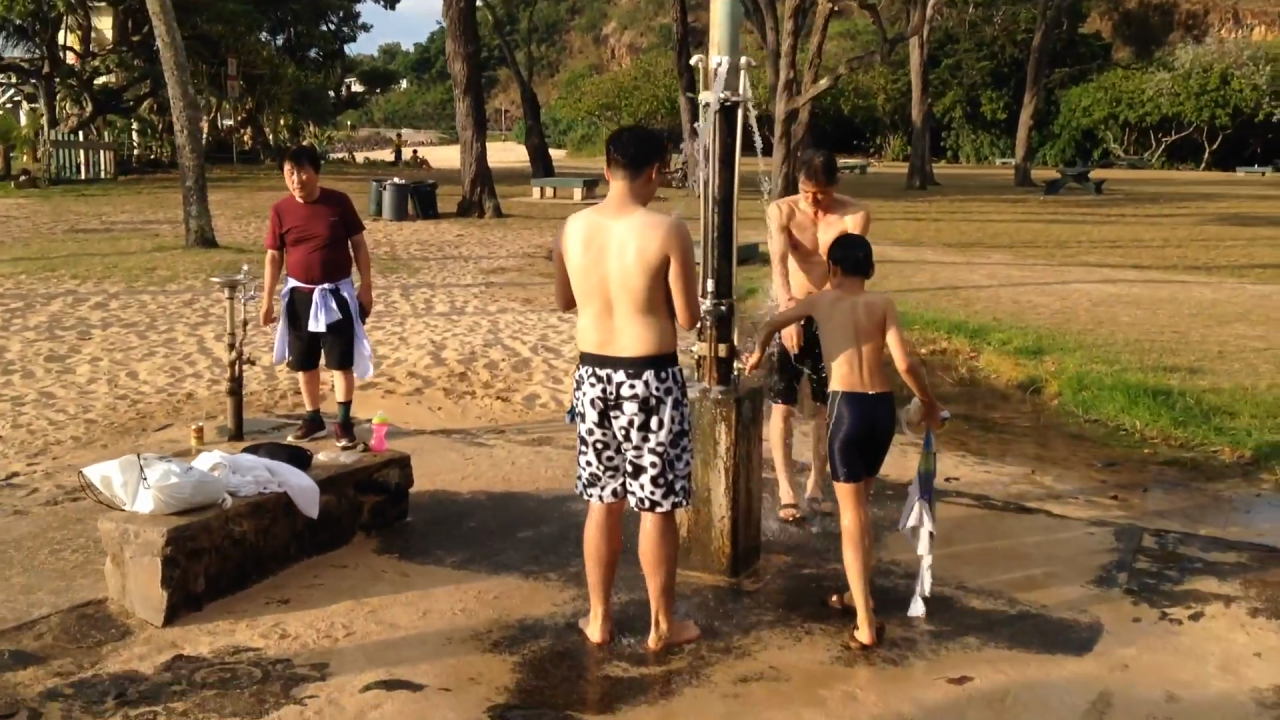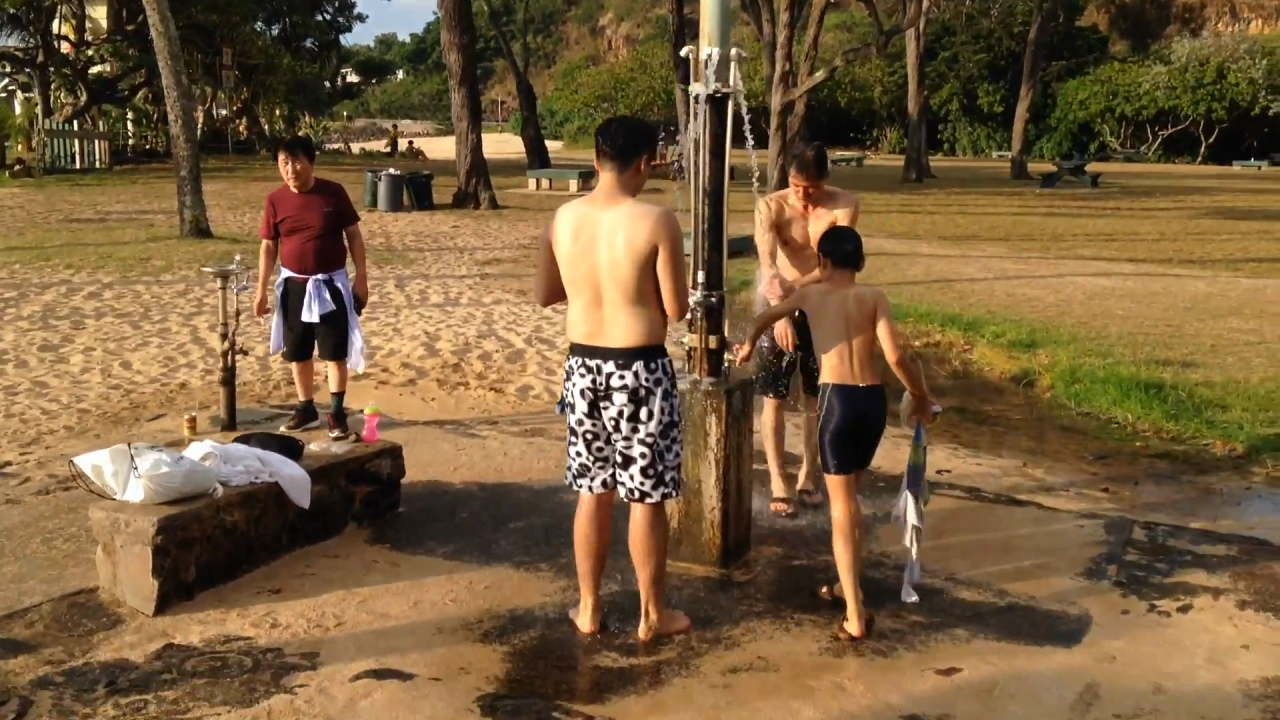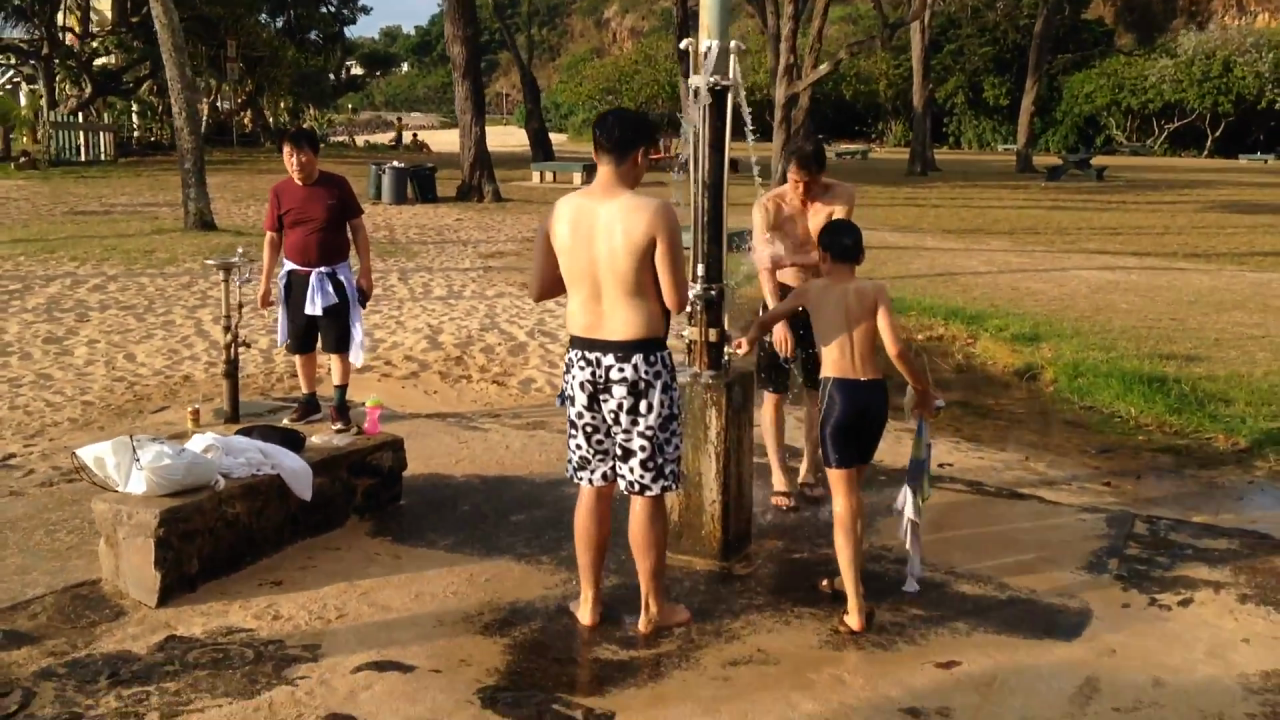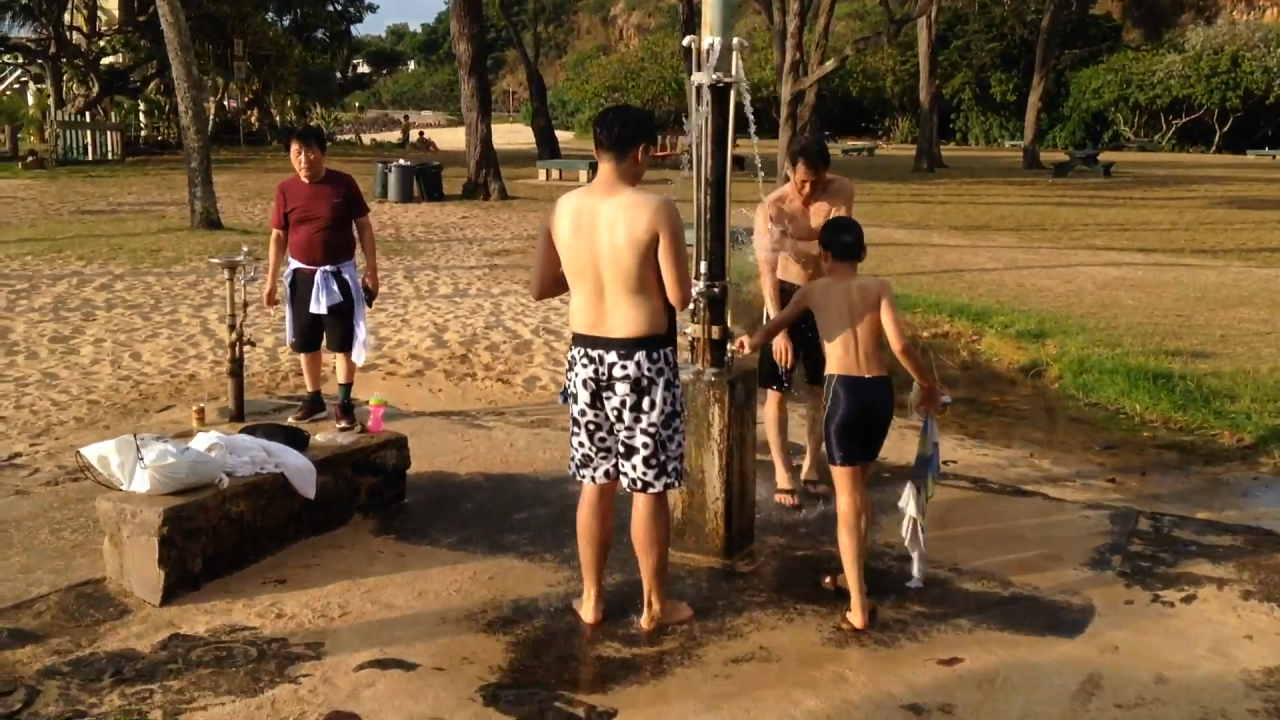
dt=0.1s
person 1, frame 1
left shoulder: (573, 227)
right shoulder: (666, 231)
right elbow: (688, 319)
left hip: (593, 375)
right hip: (650, 379)
left knee: (602, 500)
right knee: (656, 506)
left ankle: (599, 617)
right ankle: (663, 624)
person 1, frame 2
left shoulder: (563, 218)
right shoulder: (656, 221)
left elbow: (546, 295)
right elbow: (676, 309)
left hip: (583, 366)
right hip: (640, 369)
left knee: (592, 491)
right knee: (646, 497)
left ankle: (589, 608)
right ankle: (653, 614)
person 1, frame 3
left shoulder: (561, 211)
right shoulder: (654, 213)
left elbow: (539, 290)
right elbow: (676, 302)
right wrist: (671, 271)
left hip: (584, 359)
right hip: (639, 363)
left knee: (593, 484)
right knee: (646, 489)
left ankle: (589, 600)
right ankle: (653, 607)
person 1, frame 4
left shoulder: (563, 209)
right shoulder: (657, 210)
left elbow: (540, 288)
right elbow: (680, 297)
right wrist: (655, 271)
left hip: (586, 356)
right hip: (642, 359)
left knee: (595, 481)
right knee: (648, 487)
left ankle: (592, 598)
right ankle: (655, 605)
person 2, frame 1
left shoulder: (820, 301)
right shoulder: (883, 303)
left elbow: (773, 324)
right elbow: (904, 363)
left wrist: (758, 354)
right wrist: (929, 403)
left hip: (846, 407)
right hip: (882, 407)
left knee: (851, 515)
right knee: (860, 503)
left ankle: (865, 624)
right ankle: (859, 594)
person 2, frame 2
left shoulder: (811, 293)
right shoulder: (875, 296)
left elbow: (764, 319)
right elbow: (895, 356)
left wrist: (749, 347)
right wrist: (921, 395)
left hip: (836, 400)
right hip: (873, 400)
left knee: (841, 509)
right knee: (850, 496)
left ankle: (855, 616)
right ankle: (847, 587)
person 2, frame 3
left shoulder: (811, 289)
right shoulder: (876, 290)
left elbow: (767, 320)
right elbow: (895, 349)
left wrist: (749, 342)
right wrist: (923, 389)
left hip: (838, 394)
right hip: (874, 394)
left knee: (843, 503)
right knee: (853, 489)
left ankle: (855, 610)
right ankle: (849, 581)
person 2, frame 4
left shoulder: (814, 290)
right shoulder: (879, 286)
left elbow: (777, 325)
right elbow: (899, 344)
left wrist: (754, 341)
right wrist: (929, 385)
left hip: (843, 391)
right hip: (880, 391)
left knee: (847, 501)
right knee: (858, 489)
left ankle: (858, 608)
right ankle: (851, 577)
person 3, frame 1
left shoulder: (856, 214)
right shoulder: (781, 211)
right elbow: (778, 263)
left wrist: (807, 302)
right wrist: (786, 314)
right hip: (788, 314)
left knee: (827, 407)
right knee: (783, 407)
left ankle: (816, 485)
right ankle: (786, 491)
person 3, frame 2
left shoulder: (845, 205)
right shoulder: (770, 206)
right elbow: (767, 261)
left wrist: (793, 281)
right wrist: (780, 314)
right hip: (781, 304)
left knee: (817, 399)
right knee: (774, 400)
left ankle: (807, 478)
right ankle: (778, 483)
person 3, frame 3
left shoulder: (842, 195)
right shoulder: (768, 205)
right elbow: (763, 263)
left wrist: (787, 259)
right wrist: (777, 318)
right hip: (781, 299)
left knee: (818, 392)
right knee: (774, 394)
left ankle: (807, 471)
right ankle: (779, 477)
person 3, frame 4
left shoulder: (842, 190)
right shoulder: (770, 209)
right elbow: (767, 272)
left wrist: (791, 246)
right wrist: (777, 329)
right hip: (786, 295)
left knee: (820, 389)
right knee: (777, 392)
left ankle: (810, 468)
right ankle: (782, 475)
person 4, frame 1
left shoulder: (339, 202)
right shoulder: (281, 210)
left elbow: (358, 244)
right elbow: (274, 256)
left wrist: (365, 287)
right wrist: (268, 299)
left hip: (337, 292)
right hip: (300, 294)
left knee: (341, 361)
right knee: (303, 361)
left ankle: (344, 421)
right ankle: (313, 419)
person 4, frame 2
left shoulder: (333, 193)
right shoulder: (275, 200)
left elbow: (354, 235)
right elbow: (269, 246)
left wrist: (361, 278)
right wrist: (261, 289)
left hip: (331, 283)
right hip: (293, 285)
left knee: (336, 351)
right knee: (297, 352)
left ankle: (337, 412)
right ankle: (306, 409)
person 4, frame 3
left shoulder: (337, 185)
right shoulder: (279, 192)
left elbow: (357, 228)
right elbow: (273, 239)
left wrist: (365, 271)
right wrist: (265, 281)
left hip: (334, 276)
right hip: (297, 277)
left knee: (338, 344)
right knee: (300, 345)
left ankle: (339, 405)
right ankle: (309, 402)
person 4, frame 4
left shoulder: (344, 184)
right shoulder: (286, 190)
left elbow: (364, 227)
right elbow: (278, 237)
left wrist: (371, 270)
right wrist: (271, 279)
left hip: (339, 274)
right hip: (302, 275)
left knee: (343, 342)
right knee: (305, 343)
left ankle: (344, 403)
right ankle: (314, 400)
